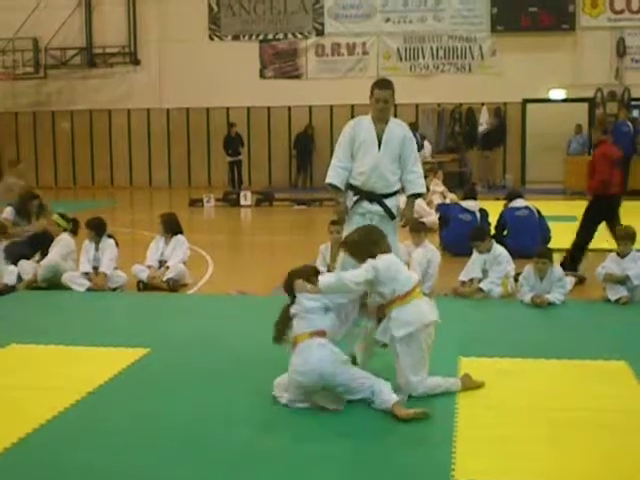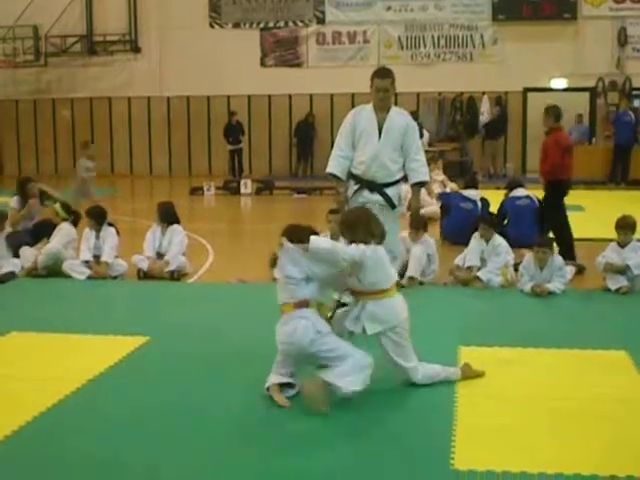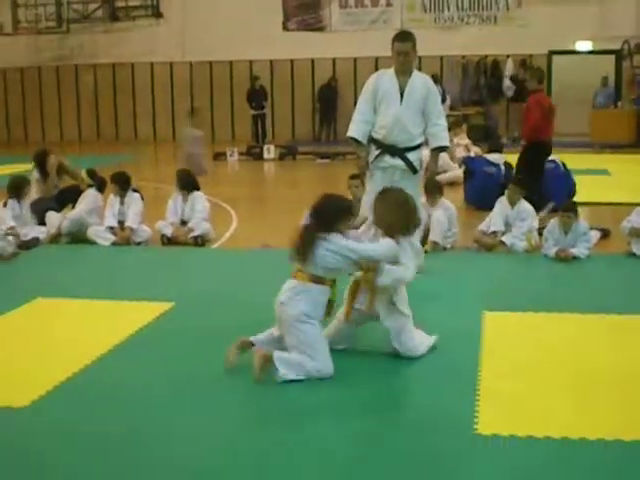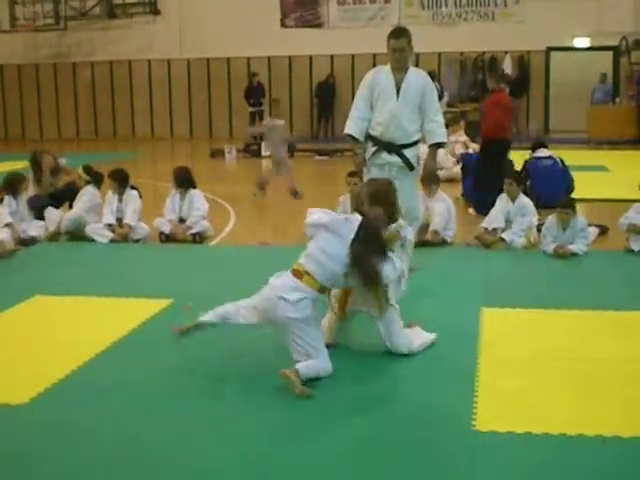
dt=0.4s
person 1, frame 1
left shoulder: (402, 131)
right shoulder: (354, 127)
left elbow: (412, 170)
right elbow: (340, 164)
left wrist: (410, 205)
right wrist: (339, 199)
left hip: (388, 205)
right hip: (358, 204)
person 1, frame 2
left shoulder: (404, 120)
right shoulder: (356, 116)
left elbow: (415, 158)
right elbow: (342, 153)
left wrist: (415, 194)
right wrist: (340, 188)
left hip: (389, 194)
right hip: (358, 192)
left knee: (389, 246)
person 1, frame 3
left shoulder: (426, 84)
right shoulder: (377, 80)
left elbow: (436, 122)
right elbow: (363, 116)
left wrist: (434, 158)
right wrist: (361, 151)
left hip: (410, 158)
right hip: (380, 157)
right knee: (372, 209)
person 1, frame 4
left shoulder: (422, 80)
right shoulder: (373, 77)
left elbow: (433, 119)
right elbow: (359, 114)
left wrist: (431, 155)
right wrist: (358, 148)
left hip: (407, 155)
right hip: (377, 154)
left knee: (408, 209)
person 2, frame 1
left shoulder: (295, 310)
right shoulder: (308, 299)
left hip: (301, 365)
right hip: (324, 358)
left knee: (280, 386)
right knee: (373, 385)
left ankle: (316, 398)
right ankle: (399, 409)
person 2, frame 2
left shoulder: (288, 267)
right shoulder: (291, 261)
left hip: (286, 329)
right hip: (306, 328)
left knee: (281, 372)
right knee: (360, 361)
left ankle: (277, 387)
right ankle: (320, 384)
person 2, frame 3
left shoulder: (313, 234)
right shoulder: (339, 245)
right elbow: (381, 252)
right wrist: (392, 241)
left hip: (290, 297)
right hip: (302, 308)
left knee: (286, 335)
right knee: (322, 368)
left ankle: (249, 343)
right ankle: (268, 357)
person 2, frame 4
left shoulder: (328, 229)
right shoulder: (358, 260)
left elbow: (313, 215)
left wrist: (346, 219)
left hip: (278, 288)
right hip: (298, 305)
left knee: (236, 311)
right knee: (323, 366)
left ankle: (200, 322)
right ankle: (297, 372)
person 3, frame 1
left shoulder: (375, 266)
right shoulder: (387, 260)
left elbow: (350, 280)
left wrist: (315, 287)
left hip: (411, 319)
right hip: (407, 316)
left knee: (412, 387)
left ankle: (459, 383)
person 3, frame 2
left shoulder: (363, 253)
right shoulder: (372, 248)
left elbow: (336, 251)
left wrist: (305, 243)
left hip: (387, 313)
left knee: (414, 372)
right knee: (334, 324)
left ankle: (461, 372)
person 3, frame 3
left shoulder: (407, 242)
right shoulder: (370, 231)
left elbow: (405, 274)
left hip: (390, 299)
right hip: (362, 294)
left knee: (410, 350)
right knee: (331, 340)
left ankle: (417, 335)
person 3, frame 4
left shoulder: (403, 233)
left elbow: (395, 271)
right hip: (351, 290)
left knee: (401, 347)
right knee: (325, 339)
left ankle: (418, 333)
person 4, frame 1
left shoulder: (601, 152)
right shoulder: (614, 150)
left elbow: (602, 177)
left wrist: (592, 191)
left hip: (602, 197)
right hip: (614, 196)
left knee: (585, 231)
right knee: (615, 230)
left ankle: (569, 266)
person 4, frame 2
left shoulder: (553, 138)
right shoulder: (562, 136)
left elbow: (554, 162)
left wrist: (545, 175)
left hip: (555, 183)
right hip: (561, 181)
left knee: (559, 221)
right knee: (546, 216)
left ankle: (570, 258)
person 4, frame 3
left shoulder: (534, 99)
right shoulder: (547, 100)
left elbow: (534, 123)
left wrist: (525, 137)
left hip: (534, 143)
right hip: (545, 143)
left knee: (522, 175)
right knee: (536, 177)
right ankle: (538, 209)
person 4, frame 4
left shoulder: (493, 99)
right shoulder: (507, 98)
left elbow: (493, 122)
right elbow: (508, 120)
left wrist: (483, 135)
left hip: (492, 141)
right hip: (505, 141)
left knee: (482, 173)
right knee: (500, 174)
left ankle: (482, 207)
